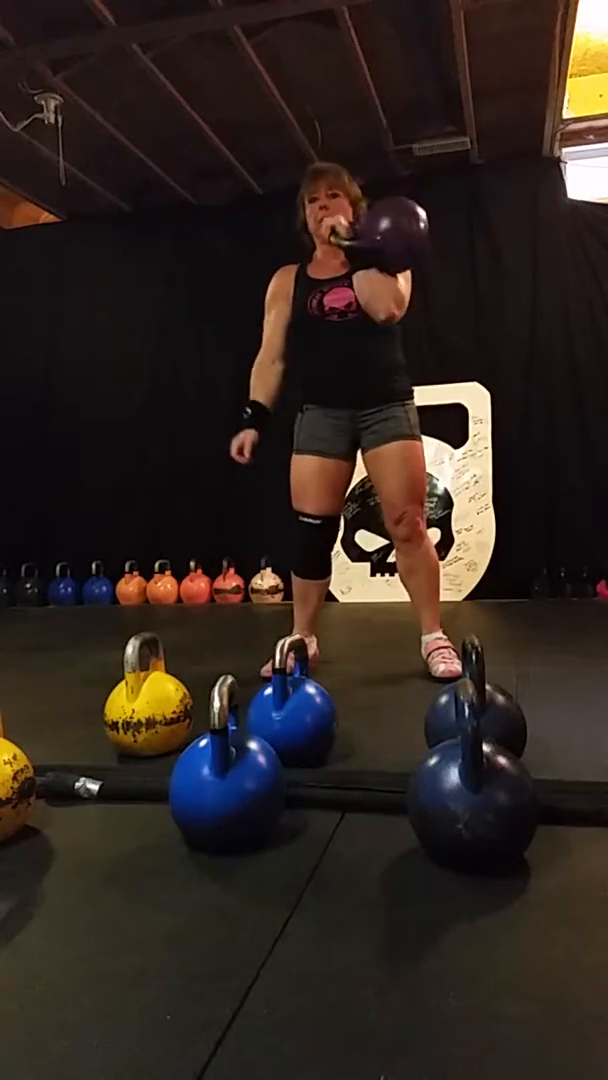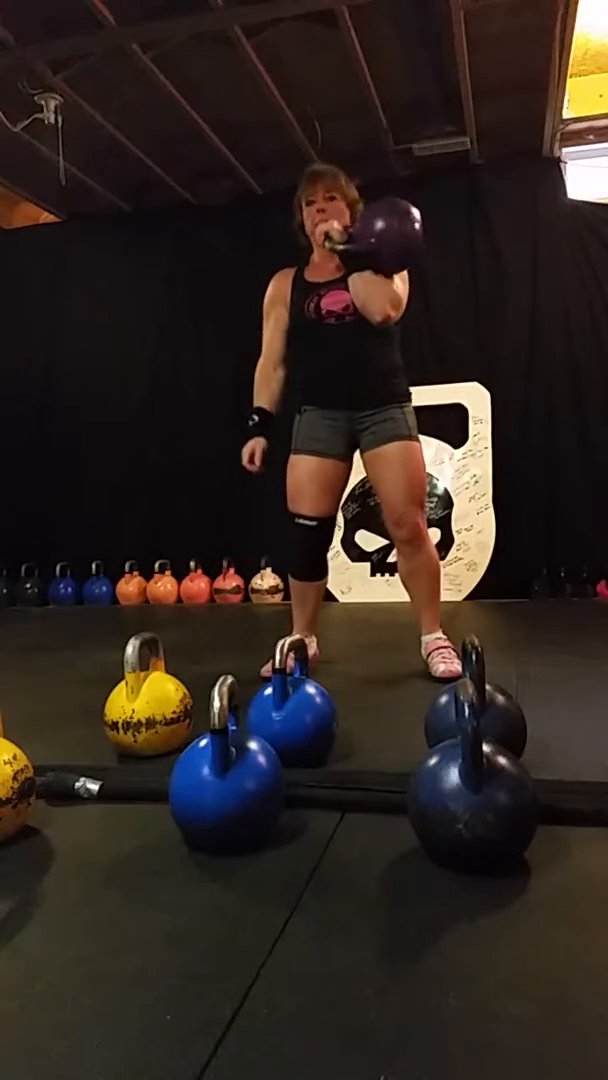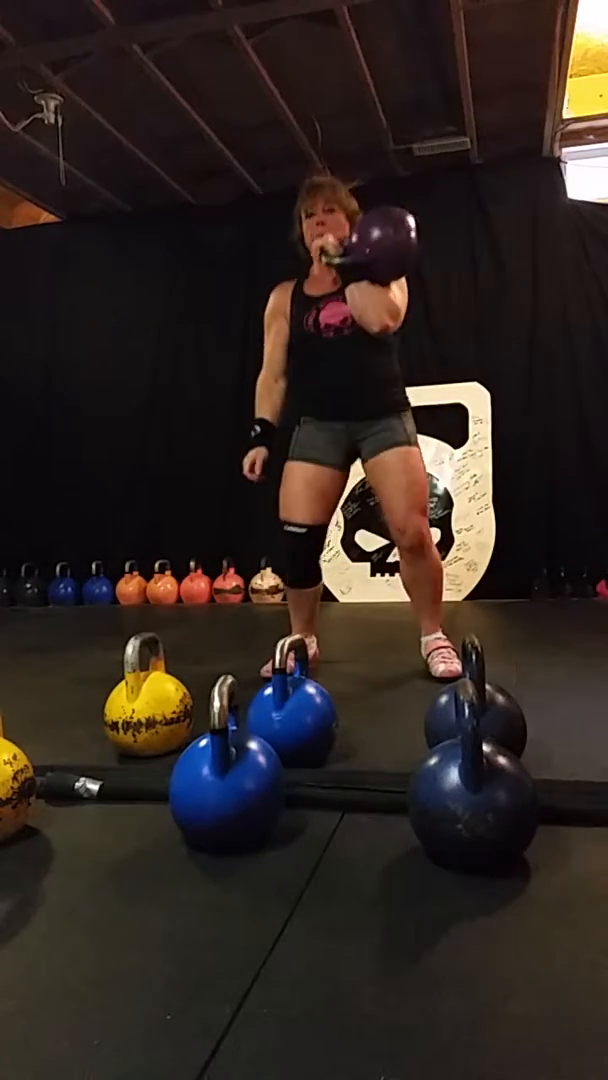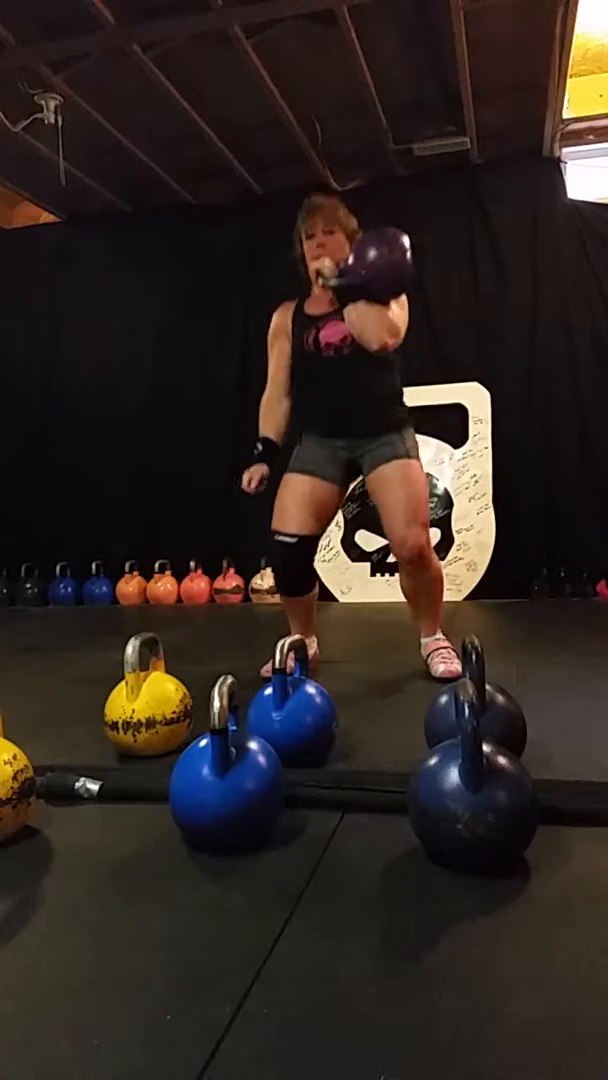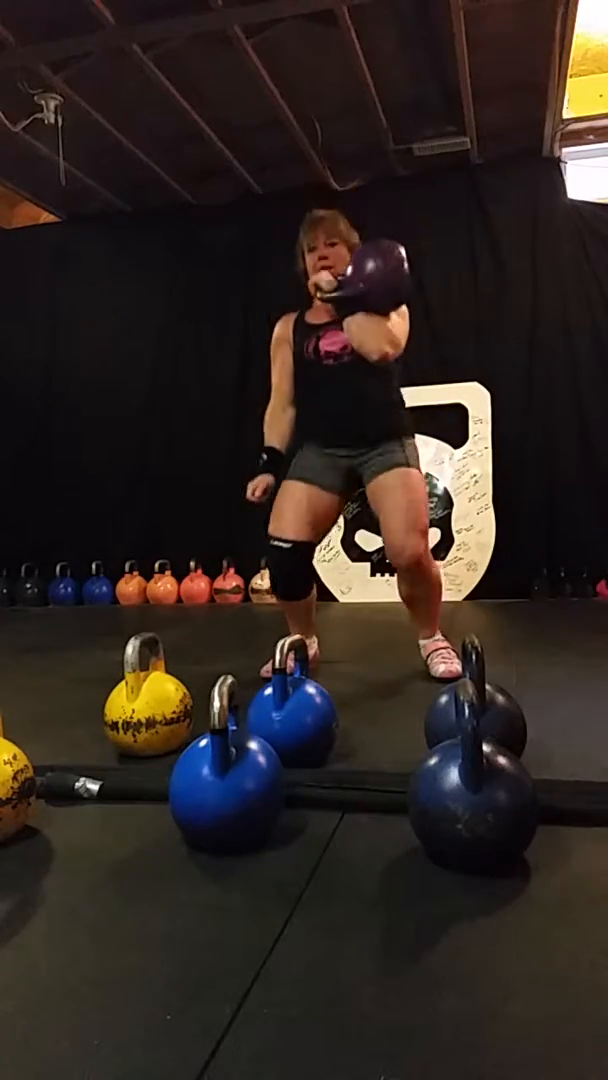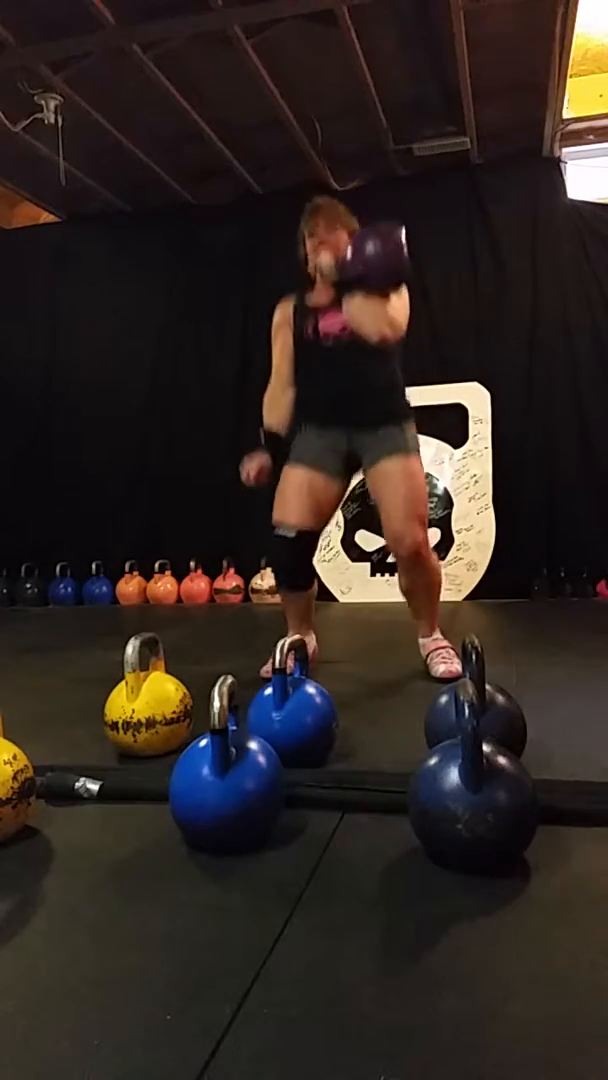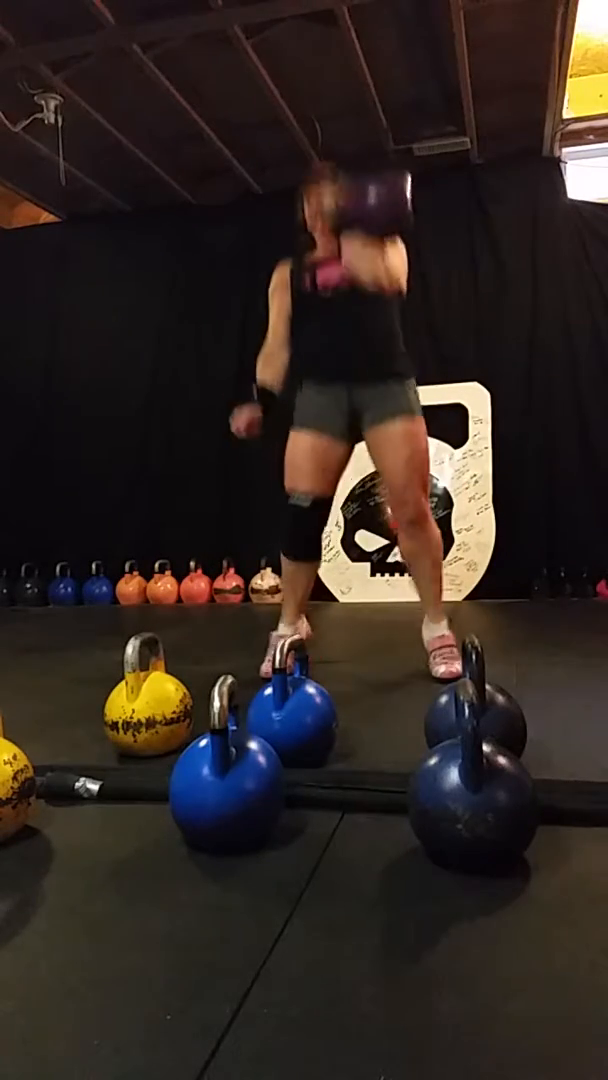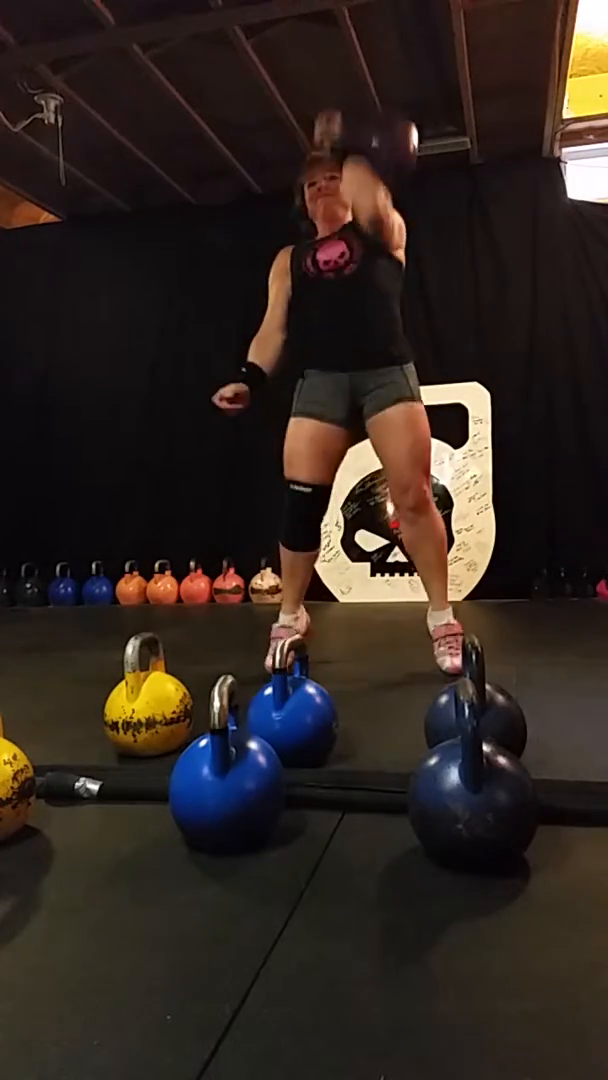
dt=0.1s
person 1, frame 1
right shoulder: (287, 281)
left elbow: (389, 308)
right elbow: (271, 356)
right wrist: (253, 418)
left hip: (386, 407)
right hip: (321, 413)
left knee: (407, 524)
right knee: (311, 531)
left ankle: (433, 638)
right ankle: (302, 641)
person 1, frame 2
right shoulder: (286, 284)
left elbow: (385, 309)
right elbow: (272, 362)
right wrist: (259, 427)
left hip: (385, 410)
right hip: (319, 415)
left knee: (408, 525)
right knee: (306, 530)
left ankle: (434, 637)
right ankle: (303, 639)
person 1, frame 3
right shoulder: (285, 297)
left elbow: (384, 319)
right elbow: (274, 374)
right wrist: (261, 437)
left hip: (384, 419)
right hip: (318, 426)
left knee: (411, 532)
right knee: (297, 538)
left ankle: (434, 638)
right ankle: (302, 641)
person 1, frame 4
right shoulder: (287, 318)
left elbow: (383, 337)
right elbow: (277, 393)
right wrist: (264, 454)
left hip: (385, 436)
right hip: (319, 442)
left knee: (412, 544)
right knee: (286, 546)
left ankle: (433, 638)
right ankle: (302, 641)
person 1, frame 5
left shoulder: (383, 305)
right shoulder: (288, 328)
left elbow: (383, 348)
right elbow: (281, 403)
right wrist: (269, 464)
left hip: (386, 445)
right hip: (319, 451)
left knee: (410, 553)
right knee: (283, 550)
left ankle: (432, 640)
right ankle: (302, 643)
person 1, frame 6
left shoulder: (384, 290)
right shoulder: (291, 312)
left elbow: (384, 329)
right elbow: (282, 385)
left wrist: (341, 275)
right wrist: (269, 447)
left hip: (386, 430)
right hip: (320, 434)
left knee: (409, 543)
right knee: (287, 540)
left ankle: (432, 637)
right ankle: (300, 640)
person 1, frame 7
left shoulder: (381, 248)
right shoulder: (288, 274)
left elbow: (383, 276)
right elbow: (277, 345)
left wrist: (348, 226)
right wrist: (259, 400)
left hip: (385, 388)
right hip: (321, 395)
left knee: (411, 508)
right knee: (300, 511)
left ankle: (436, 626)
right ankle: (291, 625)
person 1, frame 8
left shoulder: (375, 232)
right shoulder: (290, 259)
left elbow: (380, 210)
right elbow: (274, 327)
left wrist: (346, 156)
right wrist: (247, 379)
left hip: (385, 372)
right hip: (320, 379)
left knee: (413, 495)
right knee: (300, 498)
left ankle: (441, 618)
right ankle: (291, 617)
